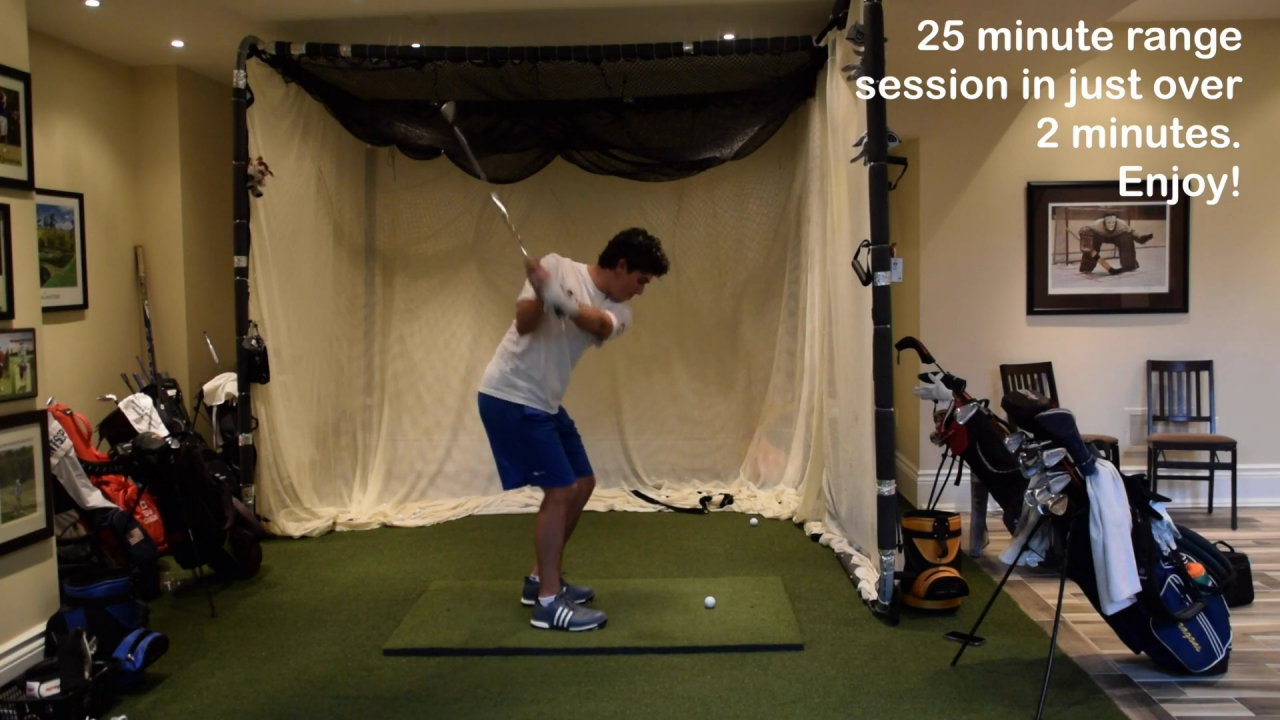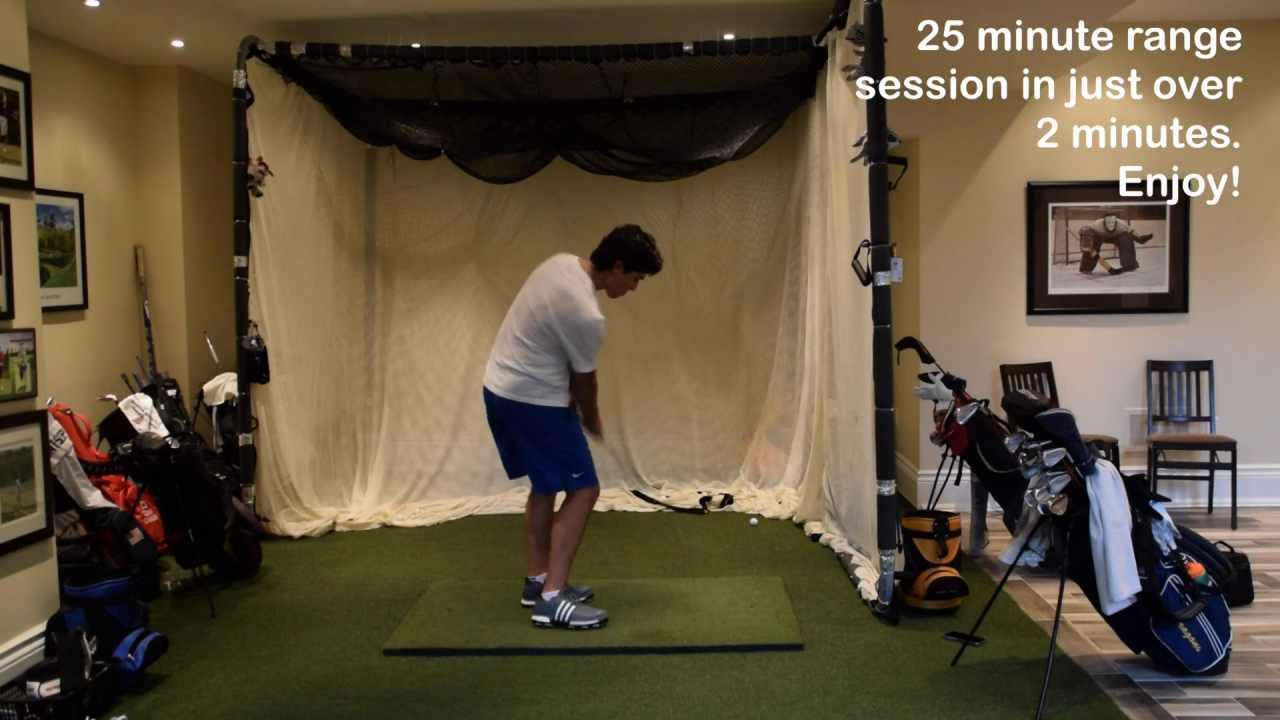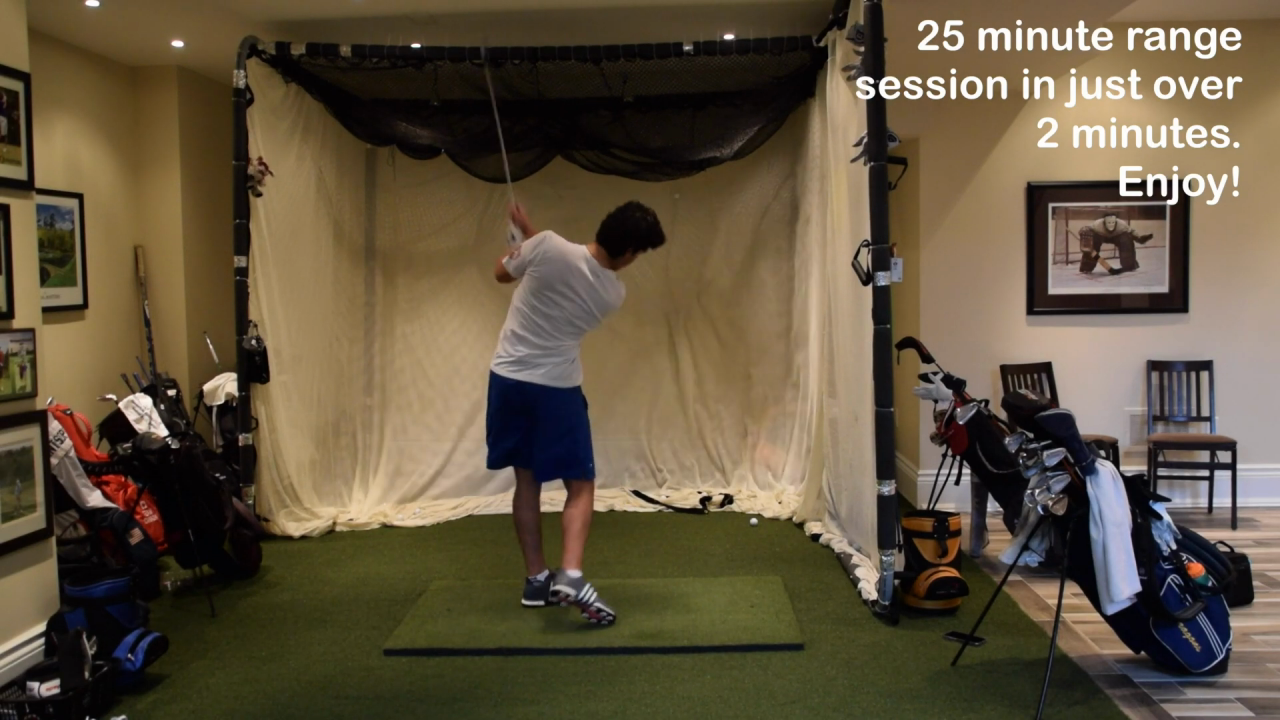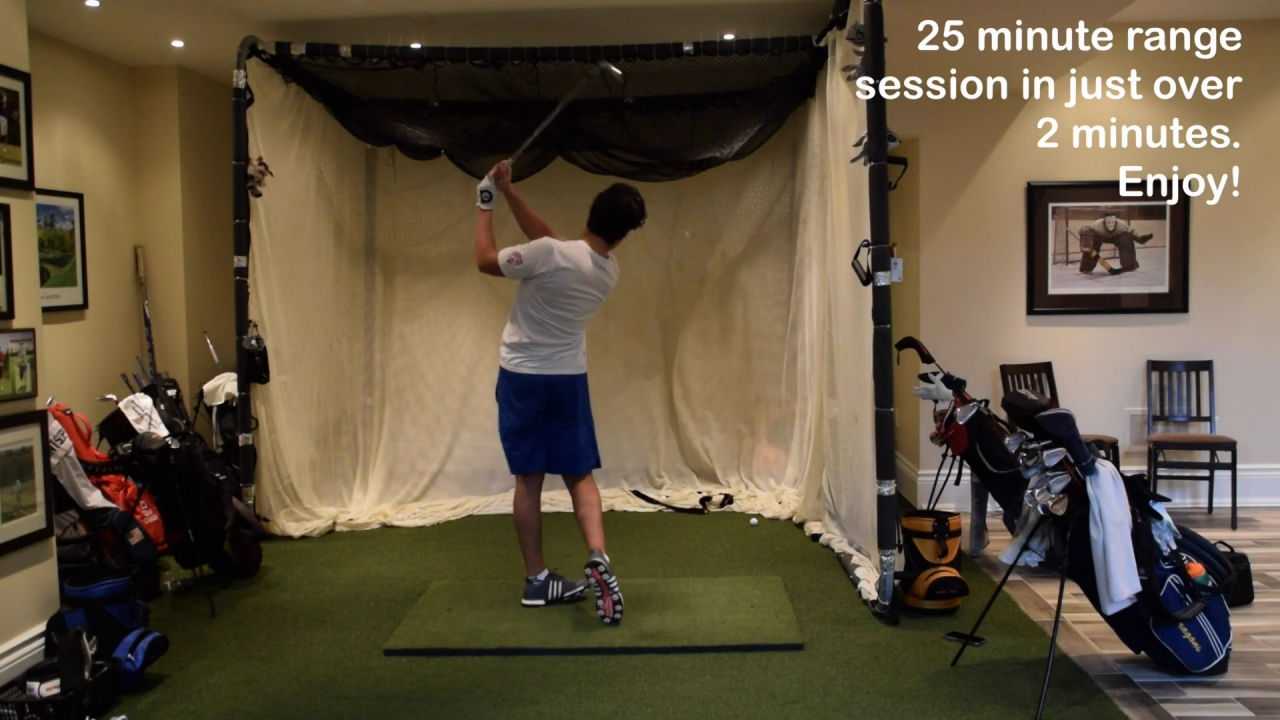
dt=0.2s
person 1, frame 1
left shoulder: (618, 312)
right shoulder: (558, 268)
left elbow: (599, 325)
right elbow: (525, 325)
left wrist: (564, 304)
right wrist: (543, 295)
left hip: (542, 401)
right hip: (509, 397)
left knee: (580, 485)
right knee: (563, 488)
left ankle: (540, 578)
right ankle: (549, 603)
person 1, frame 2
left shoulder: (561, 262)
right shoulder: (587, 318)
right elbow: (583, 383)
right wrist: (593, 420)
left hip: (499, 389)
right hip: (536, 402)
left knee: (547, 485)
right knee: (583, 490)
left ankle: (539, 580)
right ankle: (552, 599)
person 1, frame 3
left shoulder: (547, 245)
right shoulder: (613, 293)
left elbow: (504, 271)
left wrist: (525, 231)
right wrist: (527, 227)
left hip: (506, 377)
right hip: (558, 388)
left knee: (527, 478)
right knee: (579, 484)
left ankle: (536, 579)
right ankle: (571, 577)
person 1, frame 4
left shoulder: (550, 255)
right shoulder: (609, 271)
left elbow: (487, 261)
left wrist: (486, 204)
right wrist: (509, 193)
left hip: (520, 377)
right hip: (567, 379)
left knee: (528, 478)
right knee: (579, 475)
left ankle: (537, 578)
right ankle: (598, 557)
